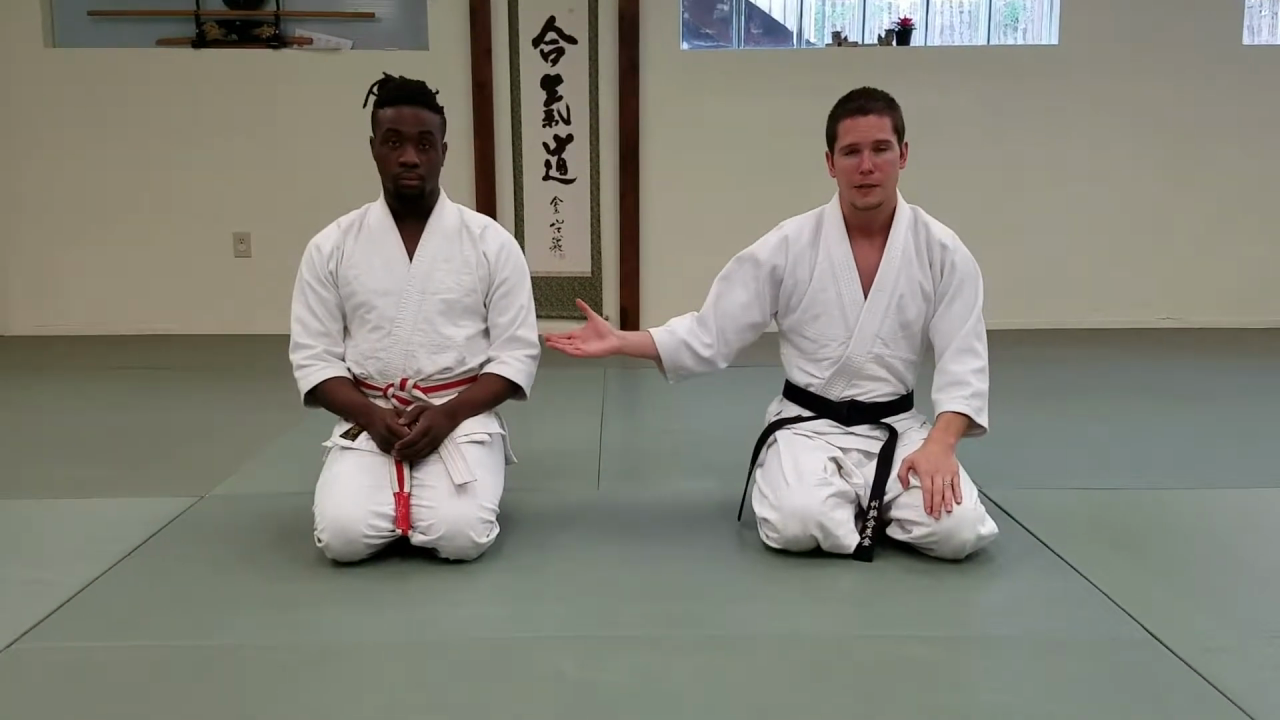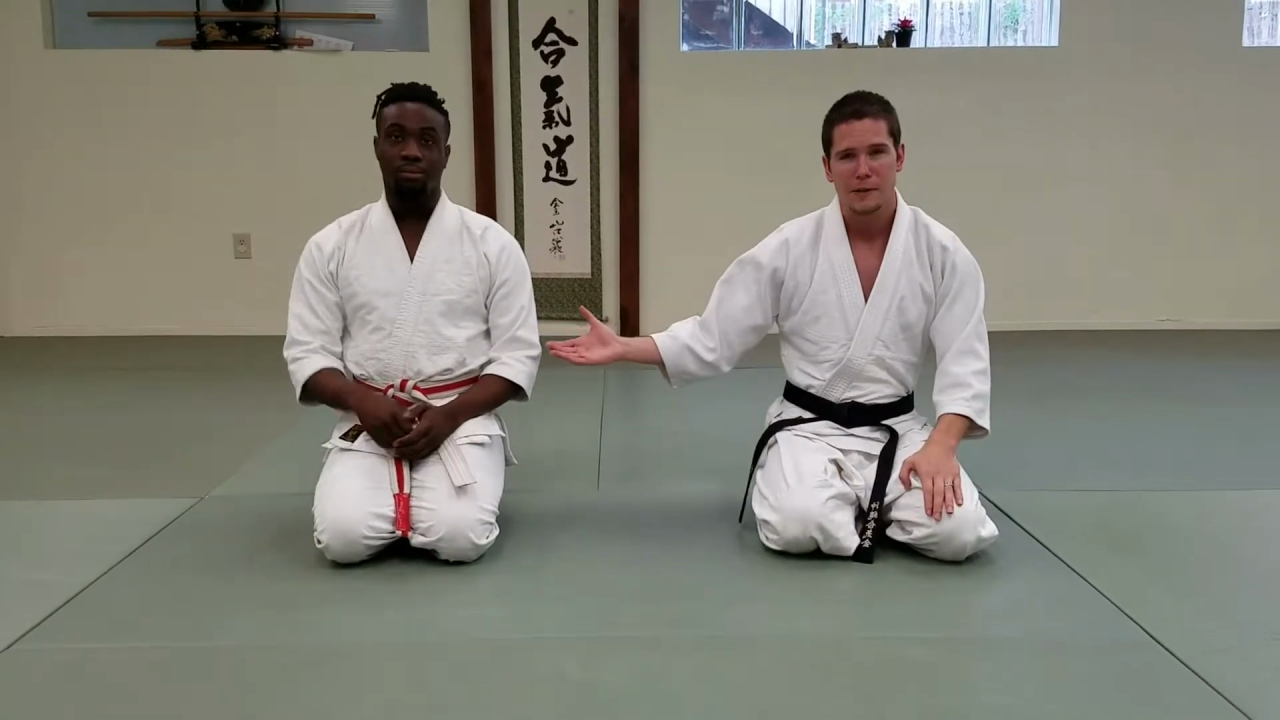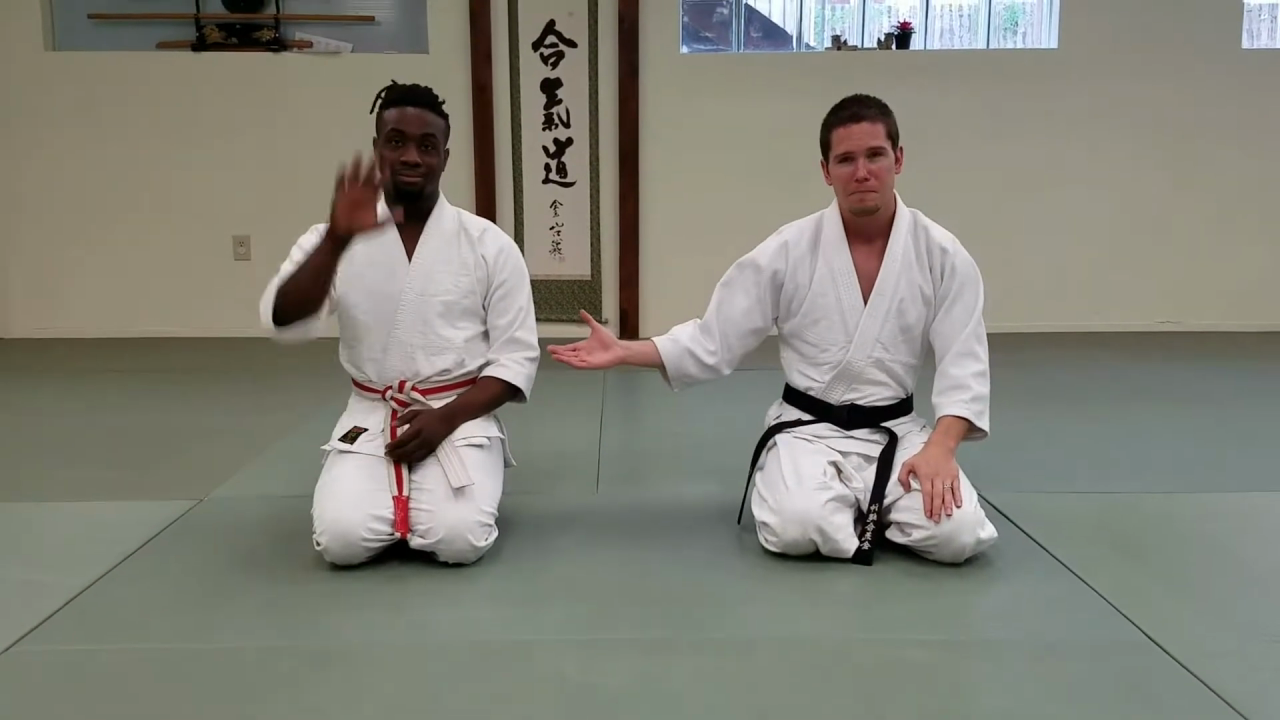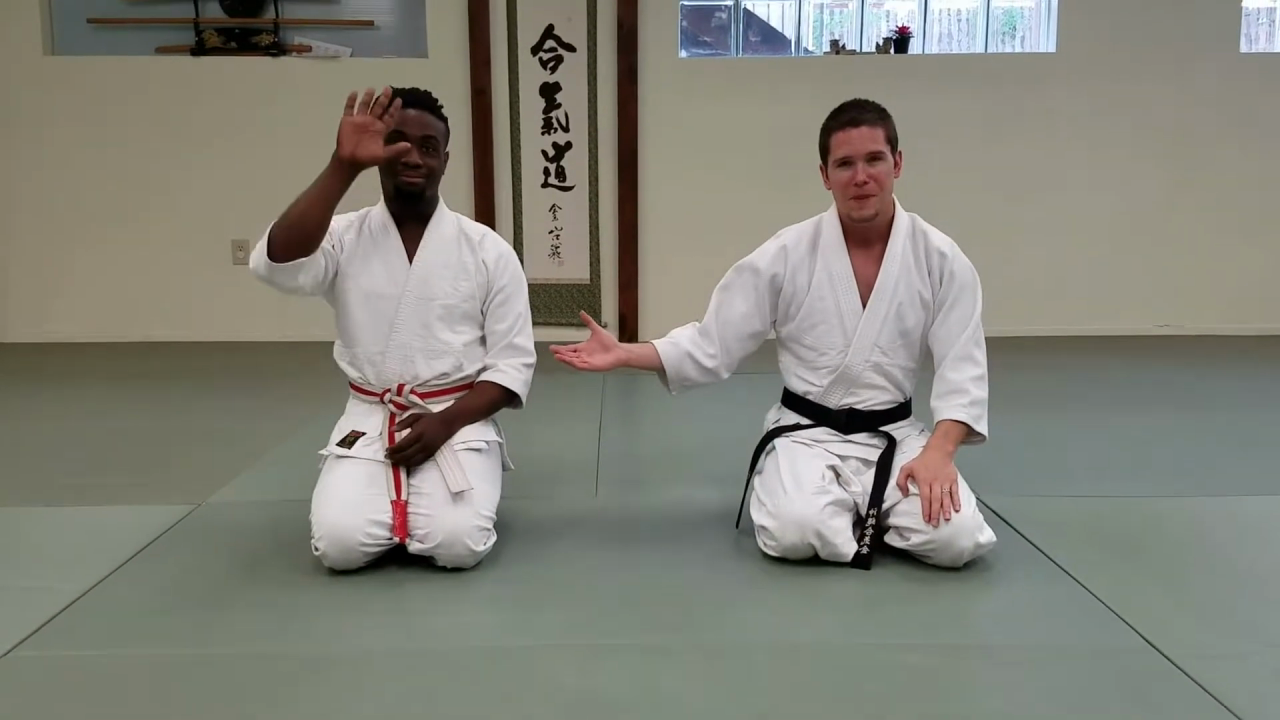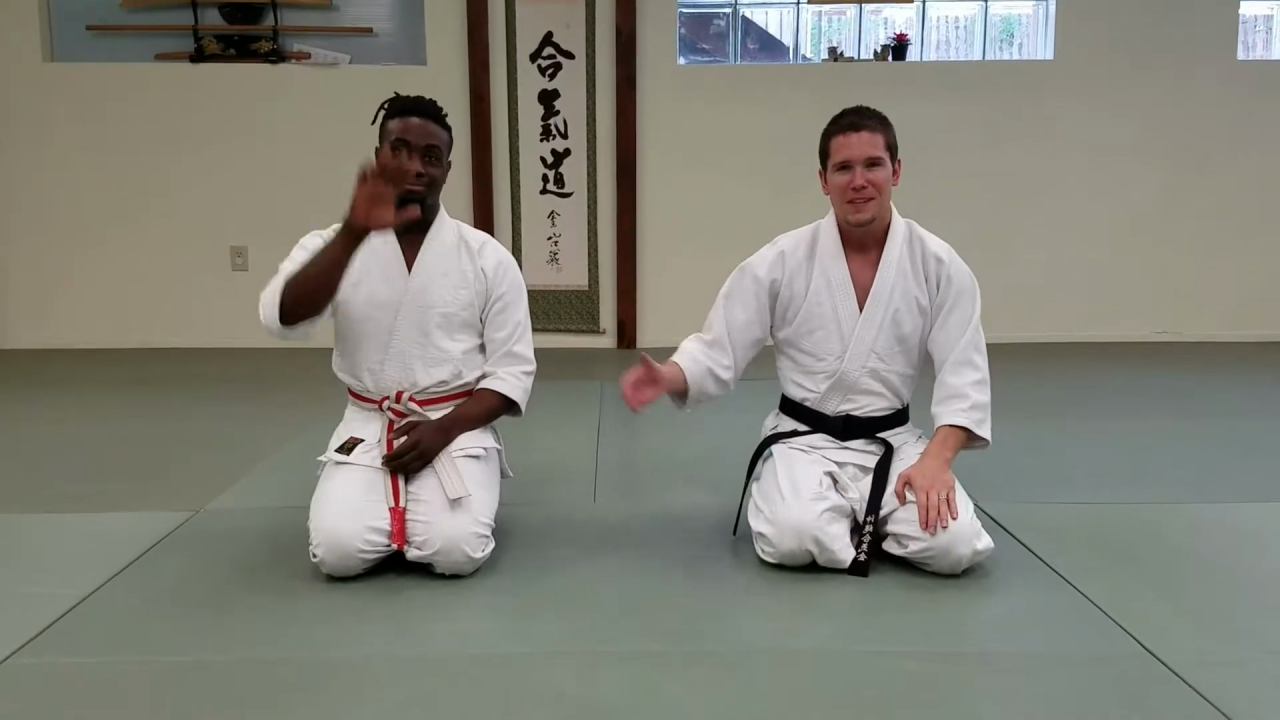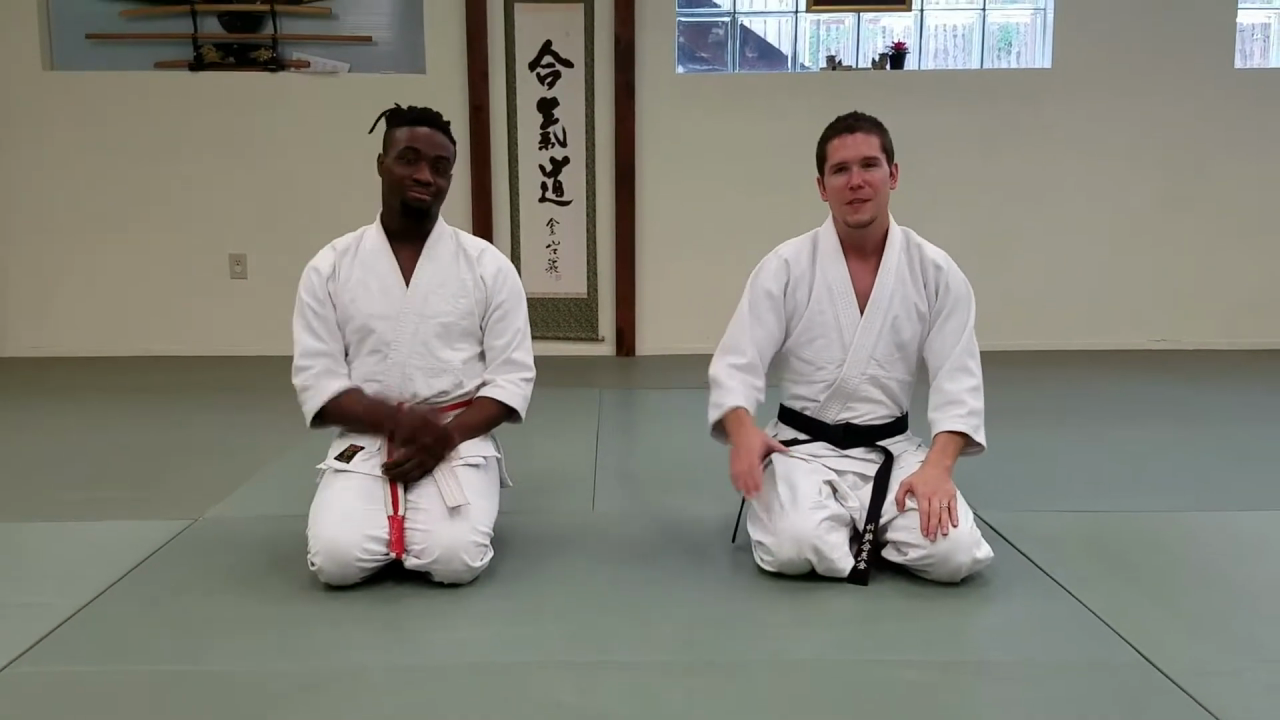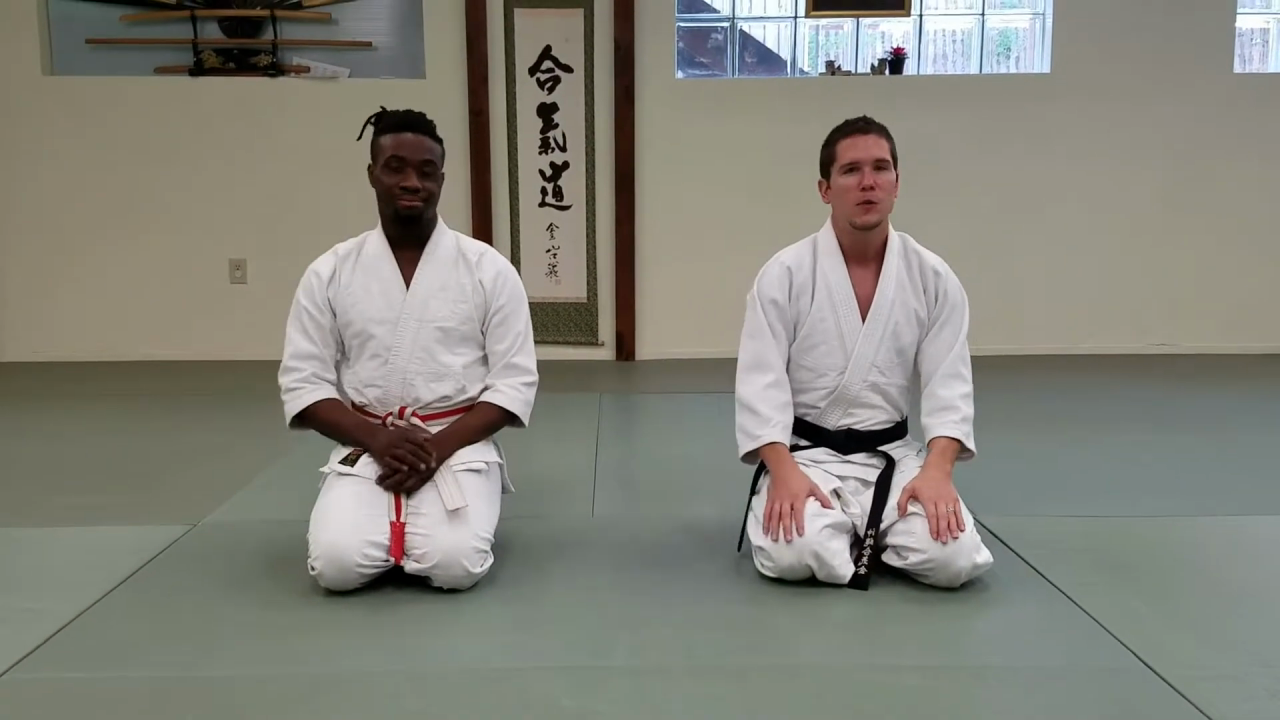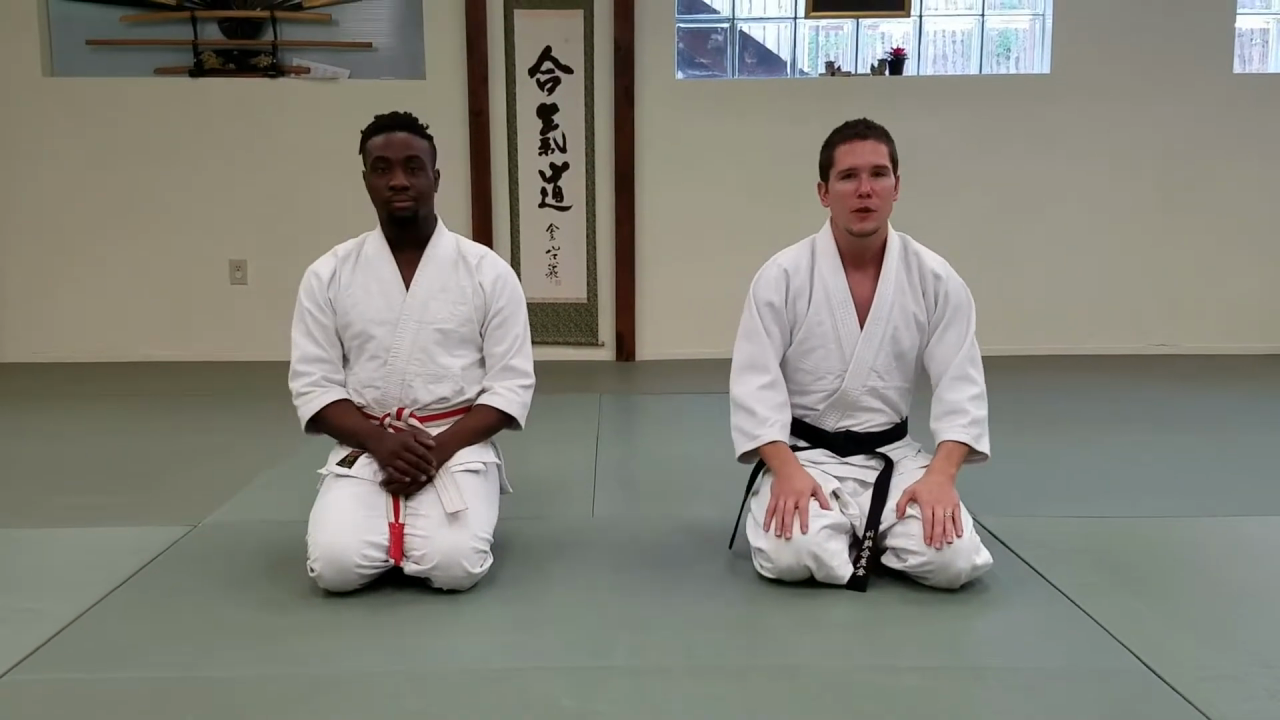
dt=0.2s
person 1, frame 1
left shoulder: (490, 242)
right shoulder: (331, 246)
left elbow: (517, 353)
right elbow: (313, 356)
left wrist: (448, 415)
right wrist: (371, 415)
left hip: (461, 415)
right hip: (370, 419)
left knee: (460, 535)
right knee: (343, 536)
left ankle: (426, 495)
right ankle: (398, 496)
person 1, frame 2
left shoulder: (492, 243)
right shoulder: (331, 245)
left elbow: (519, 354)
right elbow: (306, 353)
left wrist: (449, 416)
right wrist: (362, 404)
left hip: (461, 416)
right hip: (371, 420)
left knee: (460, 537)
right knee: (343, 538)
left ankle: (435, 492)
right ankle: (404, 497)
person 1, frame 3
left shoulder: (489, 245)
right shoulder: (330, 242)
left elbow: (517, 356)
right elbow: (281, 320)
left wrist: (446, 418)
right wrist: (337, 240)
left hip: (459, 418)
right hip: (367, 418)
left knee: (458, 540)
right knee: (342, 540)
left ankle: (441, 492)
right ankle: (400, 500)
person 1, frame 4
left shoulder: (488, 250)
right shoulder: (340, 238)
left elbow: (513, 363)
right elbow: (274, 265)
left wrist: (445, 422)
right wrist: (341, 168)
left hip: (457, 421)
right hip: (368, 421)
left knee: (458, 544)
right knee: (340, 545)
left ankle: (434, 497)
right ankle: (390, 501)
person 1, frame 5
left shoulder: (487, 258)
right shoulder: (335, 245)
left elbow: (512, 369)
right elbow: (283, 317)
left wrist: (442, 430)
right wrist: (354, 233)
left hip: (456, 429)
right hip: (366, 428)
left knee: (455, 550)
right knee: (338, 552)
left ankle: (433, 504)
right ankle: (393, 508)
person 1, frame 6
left shoulder: (487, 265)
right shoulder: (330, 267)
left elbow: (512, 376)
right elbow: (316, 385)
left wrist: (445, 438)
right wrist: (394, 420)
left hip: (457, 439)
right hip: (368, 439)
left knee: (454, 560)
right knee: (337, 561)
left ankle: (427, 516)
right ankle: (398, 518)
person 1, frame 7
left shoulder: (489, 269)
right shoulder: (330, 272)
left elbow: (515, 381)
right elbow: (302, 382)
left wrist: (440, 446)
right wrist: (376, 439)
left hip: (457, 444)
right hip: (367, 446)
left knee: (455, 564)
right knee: (337, 565)
right ankle: (400, 523)
person 1, frame 8
left shoulder: (487, 271)
right shoulder: (328, 274)
left elbow: (511, 384)
right elbow: (313, 385)
left wrist: (438, 449)
right wrist: (380, 442)
left hip: (456, 444)
right hip: (367, 446)
left knee: (453, 566)
right knee: (336, 566)
left ankle: (423, 525)
right ankle: (395, 527)
person 2, frame 1
left shoulder: (942, 251)
right shoulder: (788, 246)
left elbow: (964, 361)
right elbow: (708, 334)
left wrist: (939, 445)
right wrist: (617, 341)
left hip: (897, 427)
right hip: (808, 425)
left knee: (959, 530)
right knee: (798, 524)
left ankle: (864, 502)
right ankle: (849, 500)
person 2, frame 2
left shoulder: (942, 253)
right shoulder: (789, 247)
left elbow: (965, 362)
right elbow: (712, 338)
left wrist: (940, 447)
right wrist: (620, 347)
left hip: (898, 429)
right hip: (809, 427)
left knee: (958, 532)
right knee: (798, 525)
left ankle: (865, 504)
right ankle: (857, 504)
person 2, frame 3
left shoulder: (941, 255)
right shoulder: (787, 250)
left elbow: (964, 364)
right elbow: (712, 340)
left wrist: (940, 449)
right wrist: (622, 351)
left hip: (897, 431)
right hip: (809, 429)
left knee: (958, 534)
right knee: (797, 527)
left ankle: (864, 507)
right ankle: (847, 504)
person 2, frame 4
left shoulder: (940, 259)
right shoulder: (785, 254)
left elbow: (963, 368)
right elbow: (711, 343)
left wrist: (938, 452)
right wrist: (623, 354)
left hip: (895, 435)
right hip: (807, 433)
left knee: (956, 538)
right knee: (796, 531)
left ankle: (862, 512)
right ankle: (851, 511)
person 2, frame 5
left shoulder: (938, 265)
right shoulder: (781, 260)
left elbow: (964, 373)
right elbow: (717, 351)
left wrist: (937, 460)
right wrist: (664, 376)
left hip: (893, 443)
right hip: (805, 439)
left knee: (955, 546)
right knee: (791, 539)
left ankle: (861, 519)
right ankle: (856, 520)
person 2, frame 6
left shoulder: (935, 272)
right shoulder: (784, 267)
left elbow: (959, 380)
right elbow: (738, 364)
left wrist: (937, 467)
right wrist: (743, 430)
left hip: (890, 450)
right hip: (804, 448)
left knee: (952, 554)
right knee: (789, 547)
left ankle: (866, 528)
right ankle: (849, 528)
person 2, frame 7
left shoulder: (932, 277)
right shoulder: (784, 273)
left elbow: (949, 386)
right elbow: (760, 384)
left wrist: (936, 471)
right wrist: (784, 472)
left hip: (893, 455)
right hip: (807, 455)
left knee: (952, 558)
right knee: (792, 554)
left ankle: (864, 533)
right ankle: (849, 532)
person 2, frame 8
left shoulder: (935, 279)
right shoulder: (782, 275)
left elbow: (961, 386)
right elbow: (754, 384)
left wrist: (941, 475)
right wrist: (786, 471)
left hip: (893, 456)
right hip: (805, 455)
left knee: (953, 560)
right knee: (793, 555)
left ankle: (861, 537)
right ankle: (858, 537)
